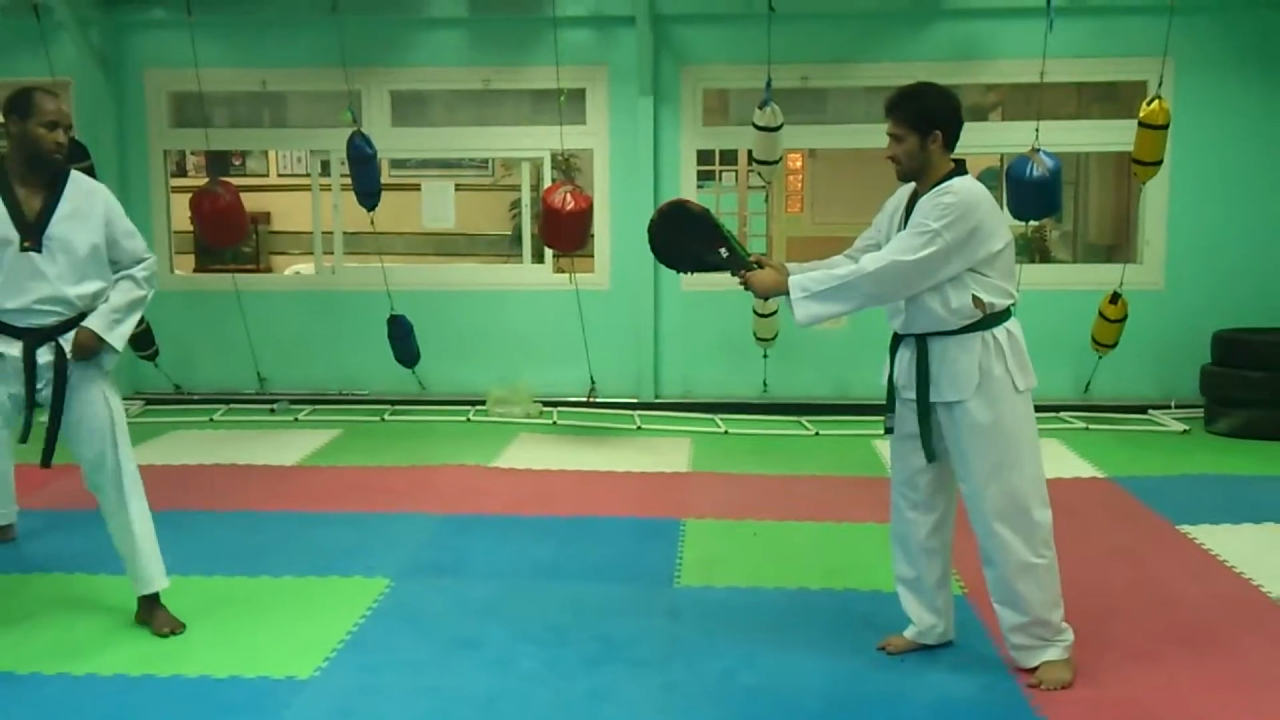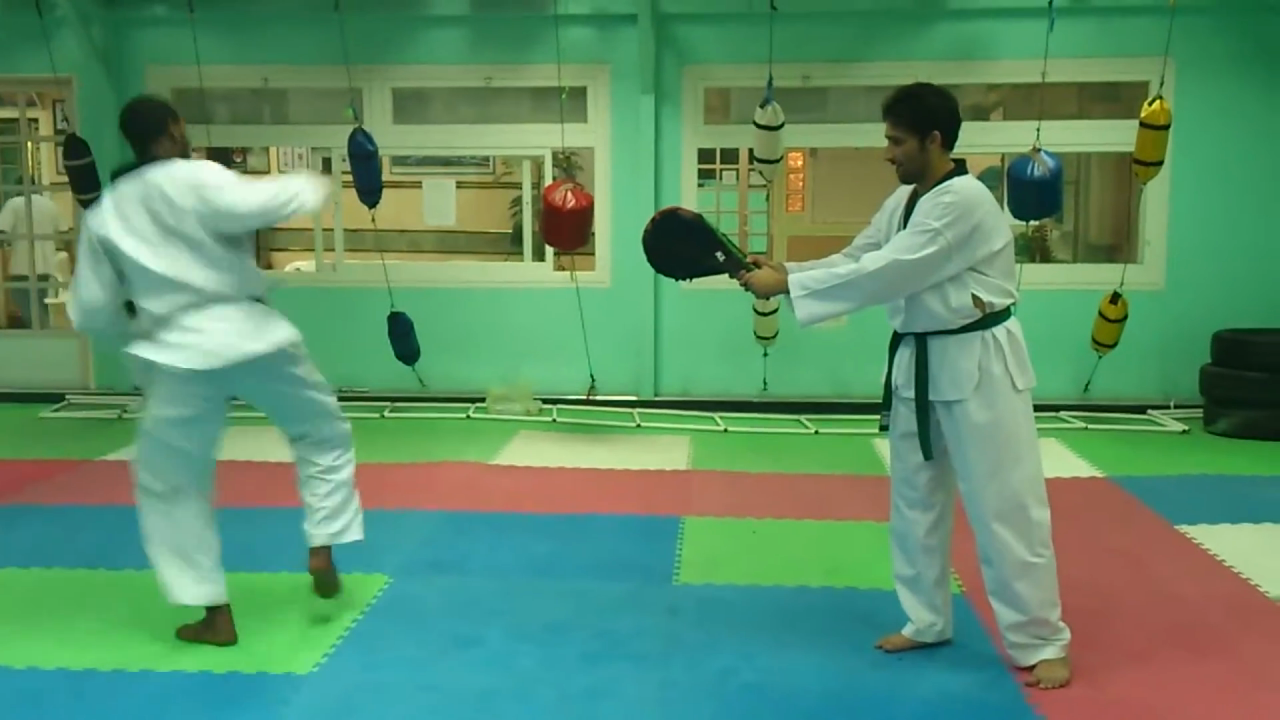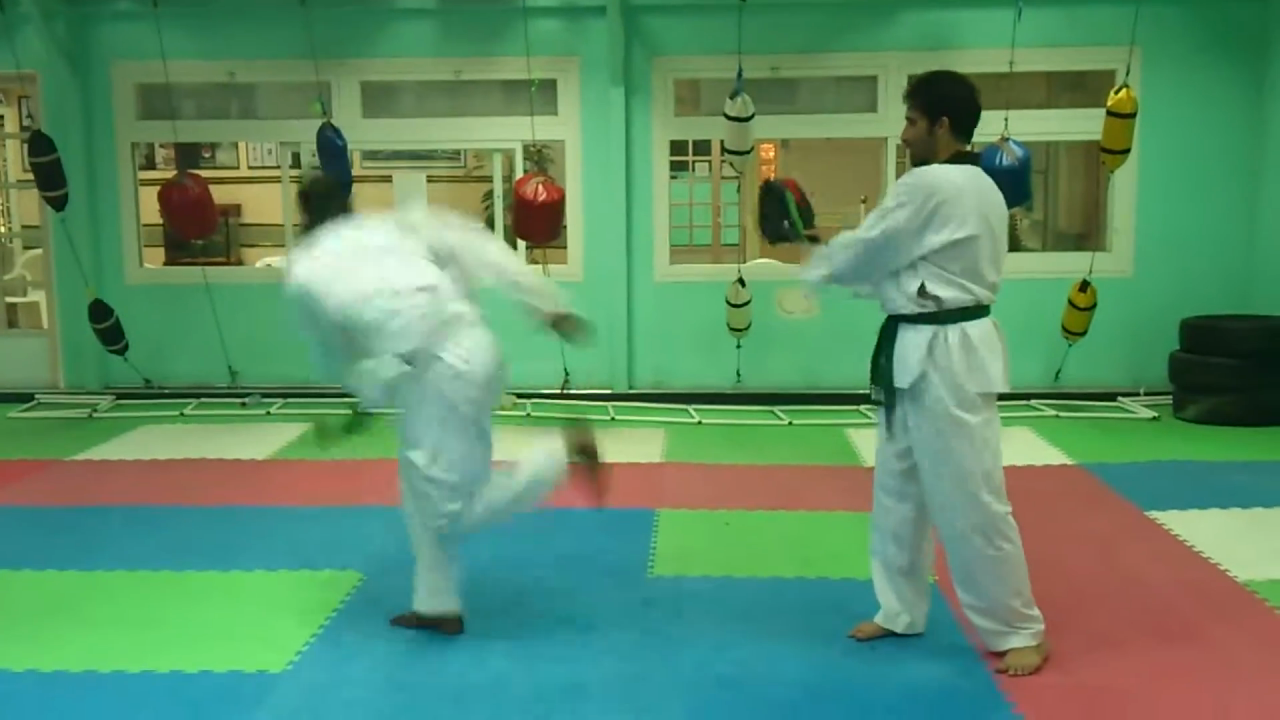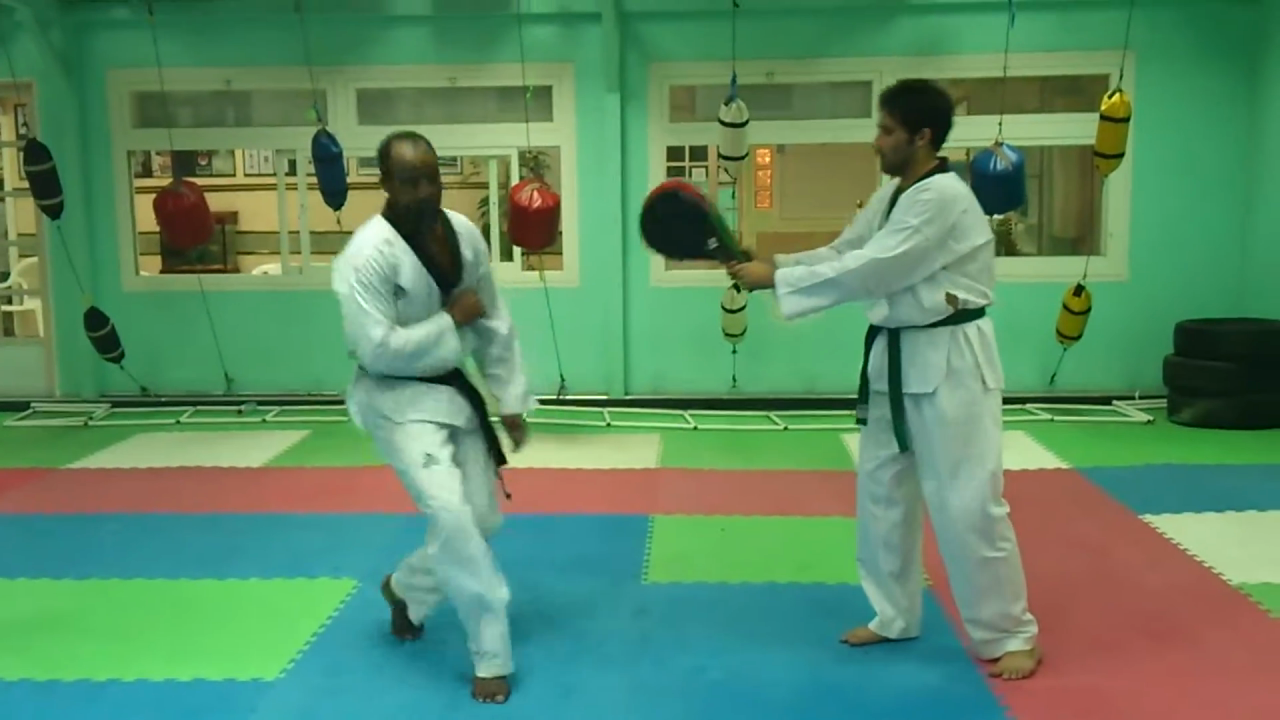
dt=1s
person 1, frame 1
left shoulder: (964, 202)
right shoulder: (905, 201)
left elbow: (886, 275)
right elbow: (857, 260)
left wrist: (787, 287)
right wrist: (787, 270)
left hip: (978, 367)
right hip: (919, 365)
left knee: (1005, 506)
right knee: (916, 500)
left ankle: (1044, 643)
right ankle: (928, 622)
person 1, frame 2
left shoulder: (964, 201)
right shoulder: (904, 201)
left elbow: (885, 274)
right elbow: (858, 257)
left wrist: (786, 285)
right wrist: (786, 269)
left hip: (978, 366)
right hip: (919, 363)
left knee: (1004, 505)
right knee: (915, 499)
left ankle: (1042, 641)
right ankle: (927, 621)
person 1, frame 3
left shoulder: (928, 186)
right shoulder: (978, 186)
left elbow: (860, 253)
left wrist: (820, 260)
right wrist: (869, 267)
left hip: (943, 354)
right hip: (922, 353)
left knee: (967, 498)
right knee: (898, 488)
left ankle: (1019, 630)
right ankle: (900, 611)
person 1, frame 4
left shoulder: (943, 198)
right shoulder: (892, 196)
left elbow: (868, 271)
right elbow: (842, 254)
left wrist: (775, 279)
right wrist: (773, 262)
left hip: (949, 363)
right hip: (896, 360)
left knee: (967, 503)
right knee: (882, 491)
left ankle: (1011, 635)
right ankle: (895, 616)
person 2, frame 1
left shoulder: (92, 197)
left elbow: (139, 267)
left wrist: (101, 325)
left hip: (72, 354)
left knee: (112, 469)
left ankle: (148, 597)
person 2, frame 2
left shoulder: (105, 214)
right shoulder: (195, 177)
left elbow: (92, 314)
right elbow: (253, 206)
right wrist: (305, 186)
left hip: (177, 355)
right hip: (253, 337)
left knee: (165, 487)
right knee: (325, 438)
left ankle: (215, 612)
right ankle: (323, 547)
person 2, frame 3
left shoulder: (303, 270)
right shoulder: (394, 224)
left elbow: (334, 354)
right elbow: (479, 248)
right wrist: (547, 302)
left hip: (434, 370)
right hip: (466, 352)
left knee: (457, 502)
right knee: (425, 486)
right ankle: (437, 607)
person 2, frame 4
left shoulder: (464, 234)
right shoulder: (366, 255)
left elbow: (494, 324)
right elbow: (377, 349)
left wrist: (511, 401)
right wrist: (452, 321)
left hip: (452, 389)
right hip: (396, 399)
left knee: (479, 519)
right knee: (452, 516)
left ankle: (405, 588)
right ankle: (491, 658)
